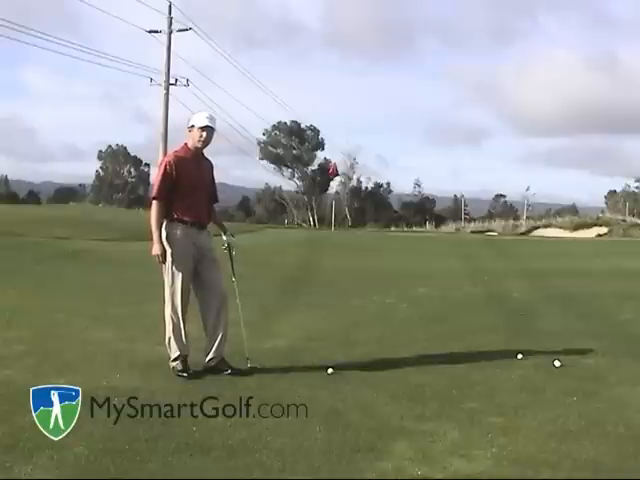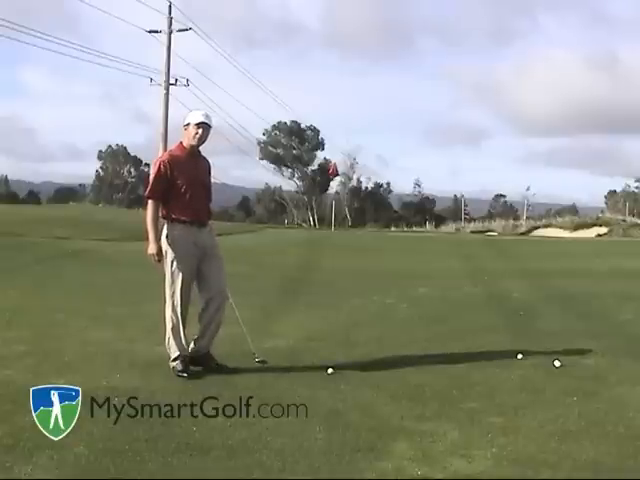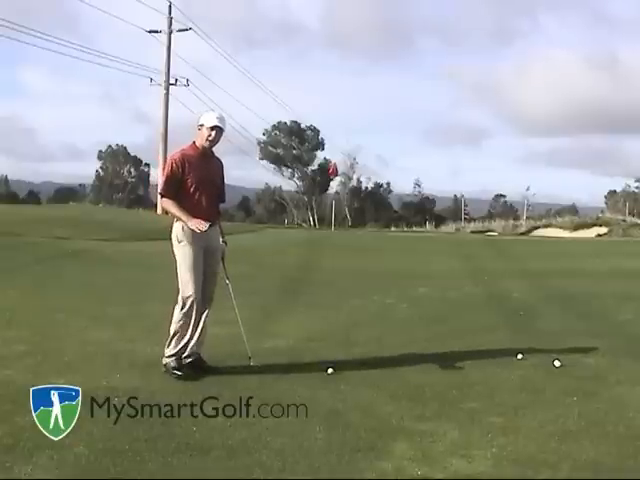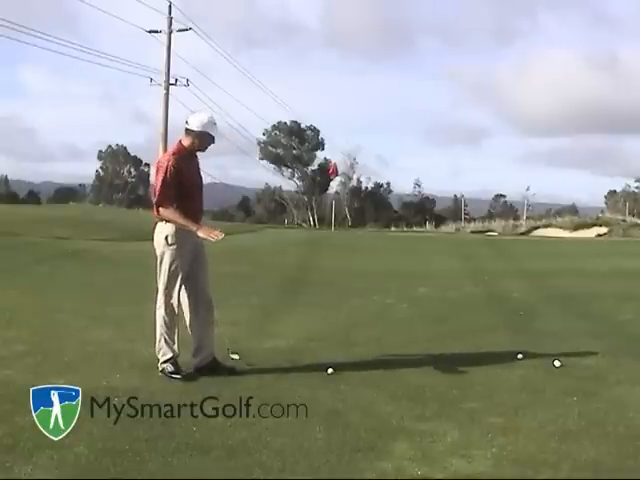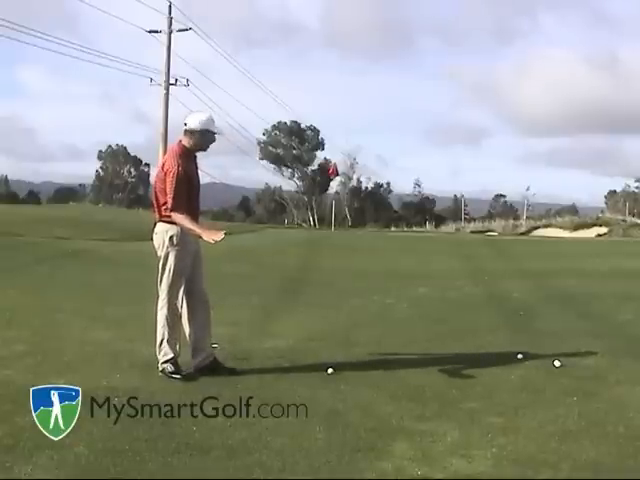
dt=1s
person 1, frame 1
left shoulder: (207, 165)
right shoulder: (173, 161)
right elbow: (157, 201)
left wrist: (223, 229)
right wrist: (157, 240)
left hip: (203, 235)
right hip: (178, 234)
left knee: (216, 296)
right knee: (177, 300)
left ankle: (214, 357)
right ankle: (178, 357)
person 1, frame 2
left shoulder: (204, 163)
right shoulder: (167, 161)
right elbow: (153, 201)
right wrist: (153, 239)
left hip: (205, 233)
right hip: (179, 233)
left knee: (217, 294)
right knee: (178, 299)
left ankle: (200, 350)
right ankle: (178, 357)
person 1, frame 3
left shoulder: (217, 164)
right shoulder: (180, 159)
right elbow: (165, 199)
left wrist: (221, 235)
right wrist: (189, 220)
left hip: (212, 233)
right hip: (187, 232)
left knee: (205, 298)
right knee: (190, 294)
left ankle: (191, 354)
right ankle: (172, 355)
person 1, frame 4
left shoulder: (192, 159)
right shoulder: (171, 161)
right elbow: (164, 207)
right wrist: (198, 228)
left hip: (192, 235)
right hip: (173, 235)
left knee: (201, 299)
right knee: (169, 299)
left ankle: (204, 359)
right ankle: (167, 359)
person 1, frame 5
left shoulder: (187, 157)
right shoulder: (176, 163)
right elbow: (175, 211)
right wrist: (203, 232)
left hip: (187, 235)
right hip: (173, 234)
left knee: (197, 298)
right knee: (171, 298)
left ankle: (204, 358)
right ankle: (167, 359)
